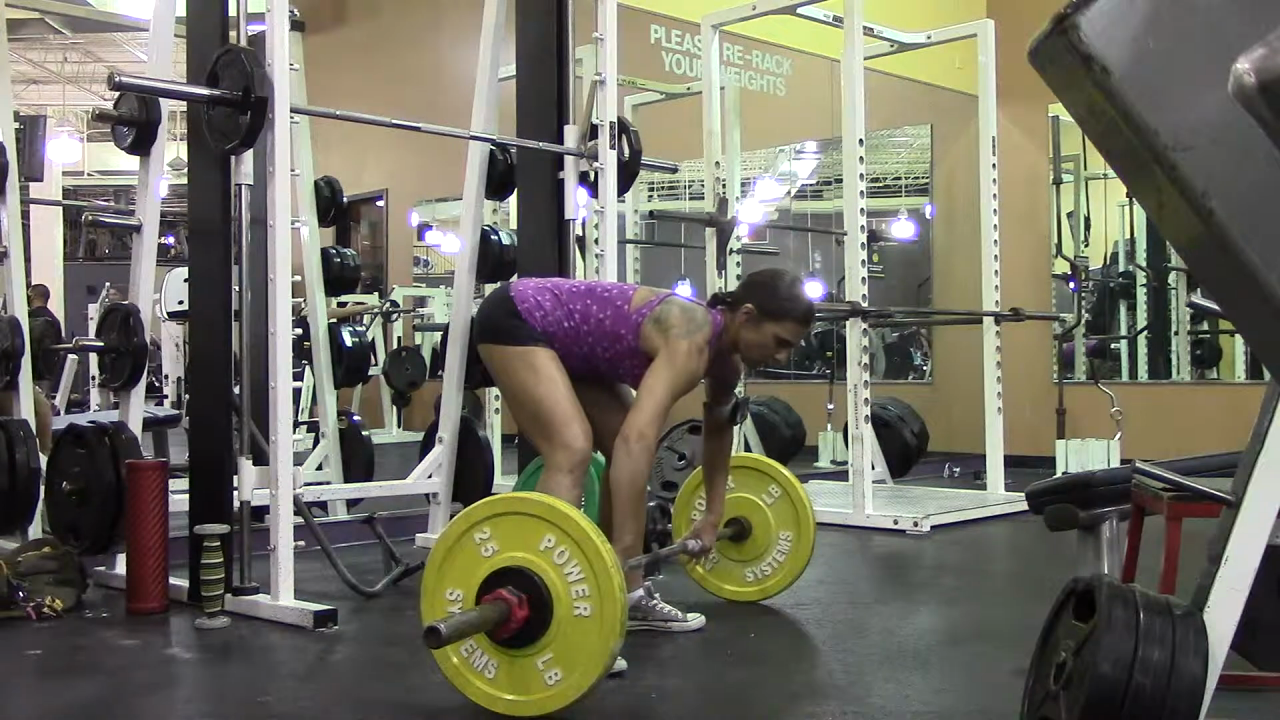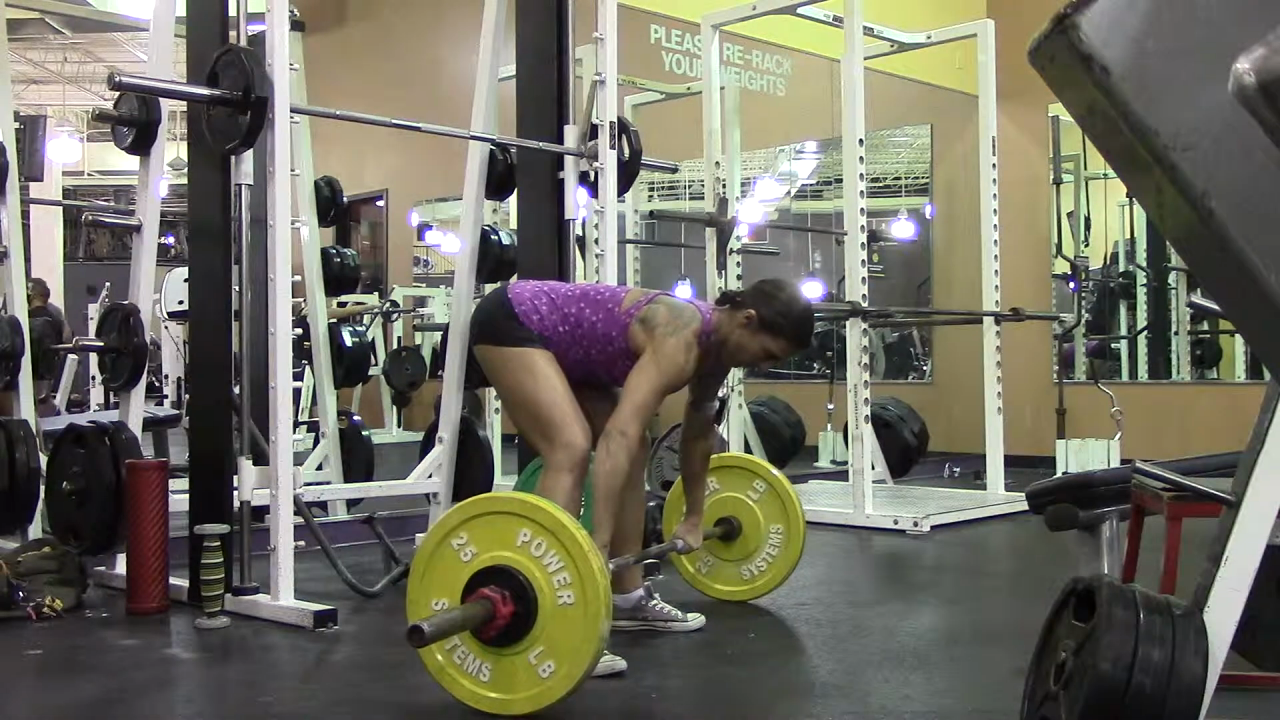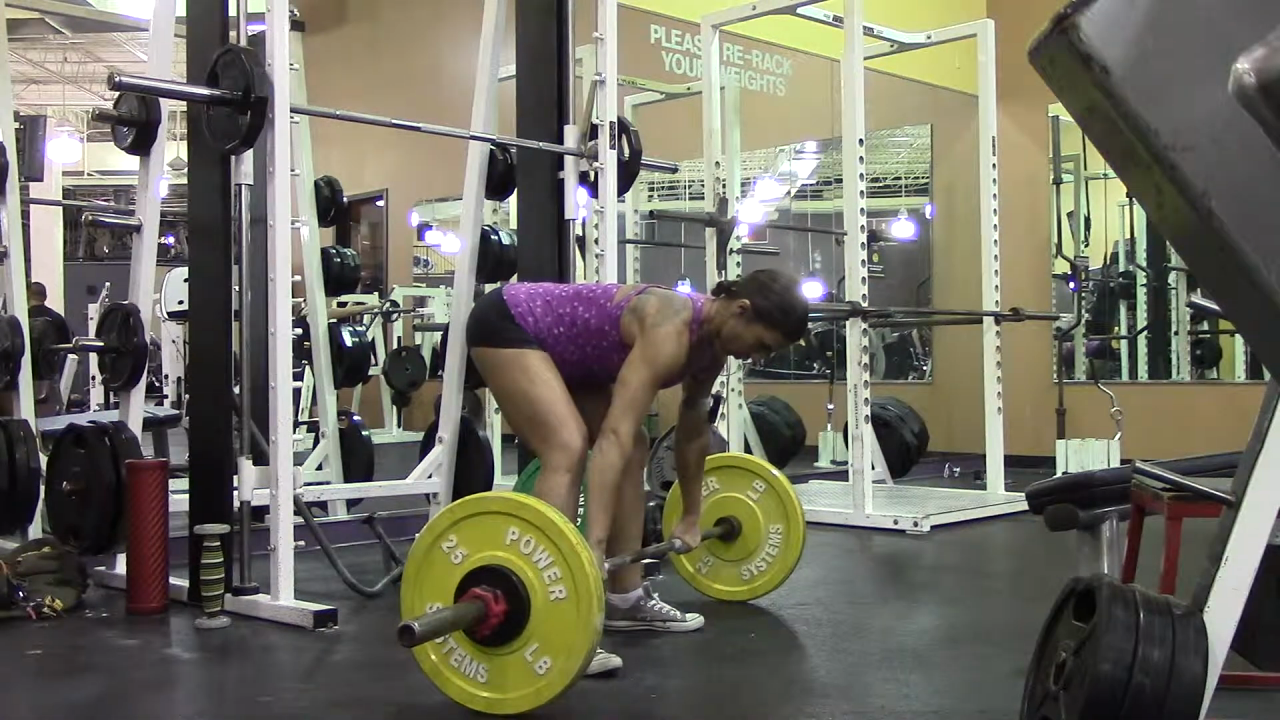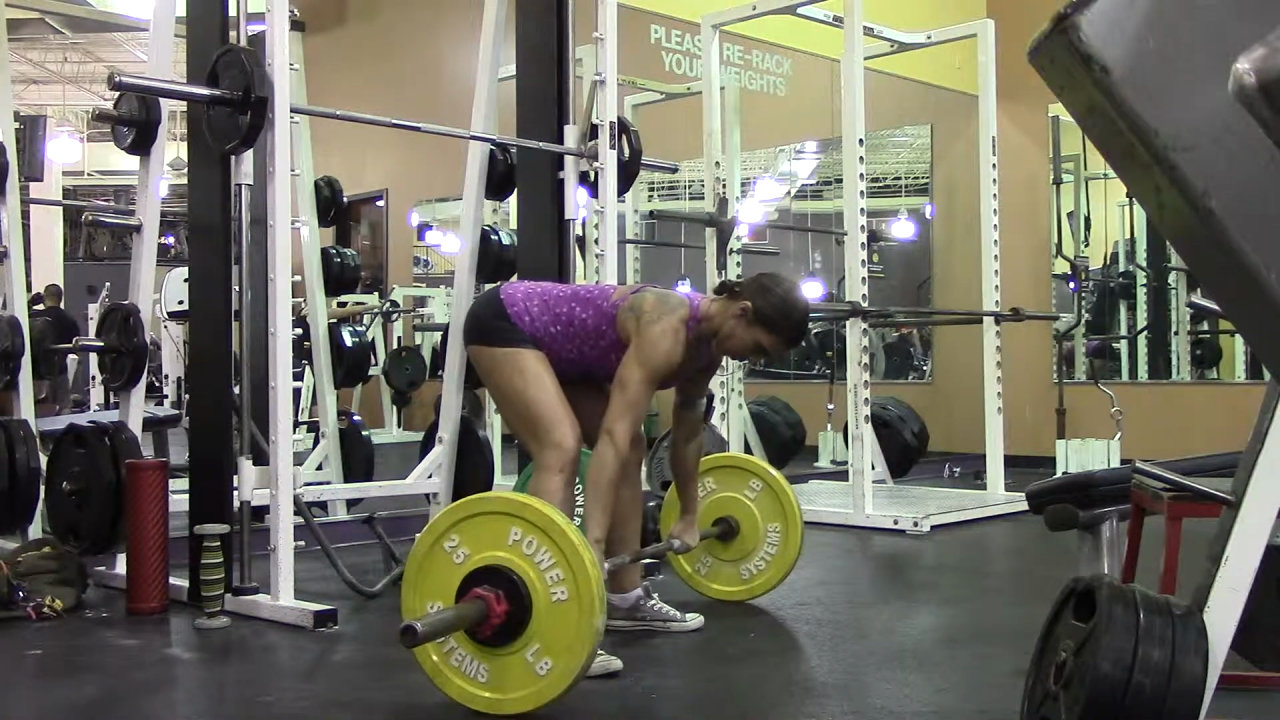
dt=1s
person 1, frame 1
left shoulder: (727, 357)
right shoulder: (691, 339)
left elbow: (718, 428)
right elbow: (638, 439)
left wrist: (713, 516)
right wrist: (620, 549)
left hip: (563, 339)
right hip: (517, 319)
left knee: (627, 450)
right knee: (572, 450)
left ankle: (630, 598)
person 1, frame 2
left shoulder: (716, 347)
right shoulder: (682, 338)
left elbow: (698, 433)
right elbow: (618, 438)
left wrist: (694, 518)
right wrist: (598, 548)
left hip: (558, 340)
right hip: (512, 322)
left knee: (635, 449)
right knee: (572, 449)
left ankle: (627, 598)
person 1, frame 3
left shoulder: (711, 343)
right shoulder: (670, 330)
left elbow: (693, 432)
right elbow: (615, 437)
left wrist: (691, 517)
right wrist: (595, 545)
left hip: (560, 346)
right hip: (509, 325)
left knee: (634, 450)
right knee: (570, 449)
left ankle: (626, 599)
person 1, frame 4
left shoulder: (706, 343)
right shoulder: (667, 328)
left elbow: (688, 433)
right elbow: (613, 437)
left wrist: (688, 516)
right wrist: (593, 544)
left hip: (556, 343)
right hip: (505, 323)
left knee: (632, 450)
right knee: (561, 451)
left ankle: (626, 599)
